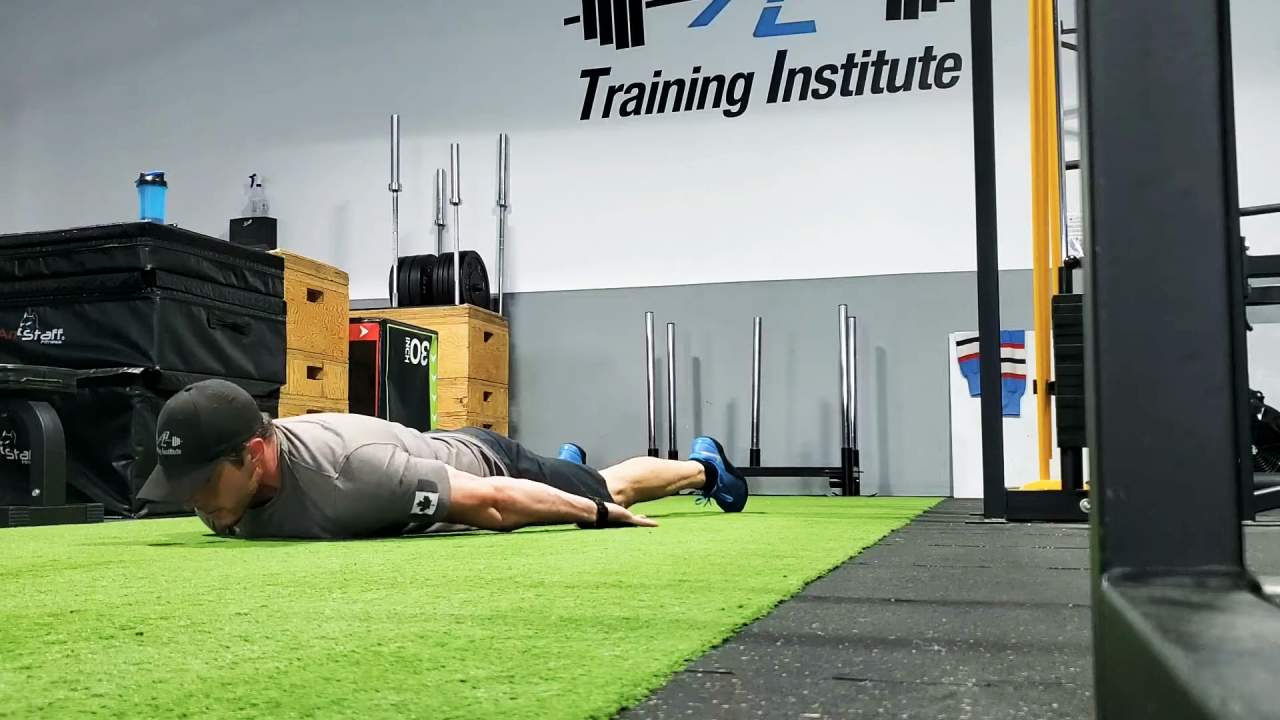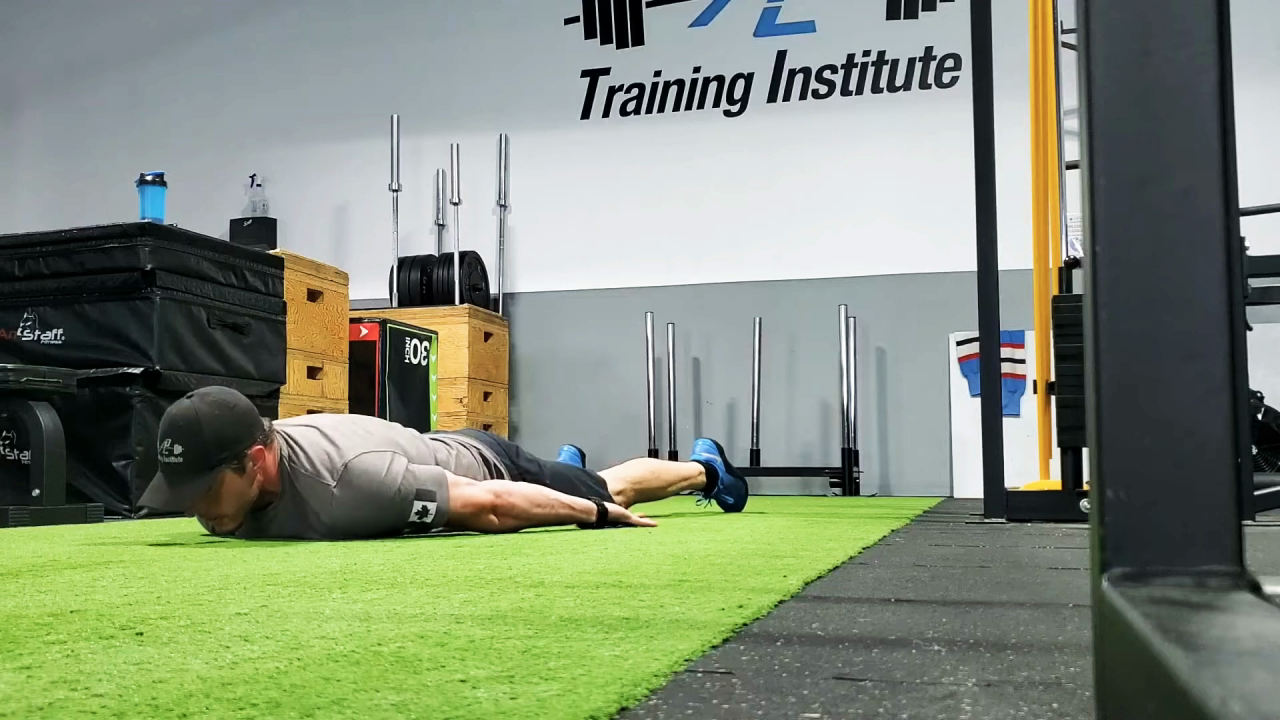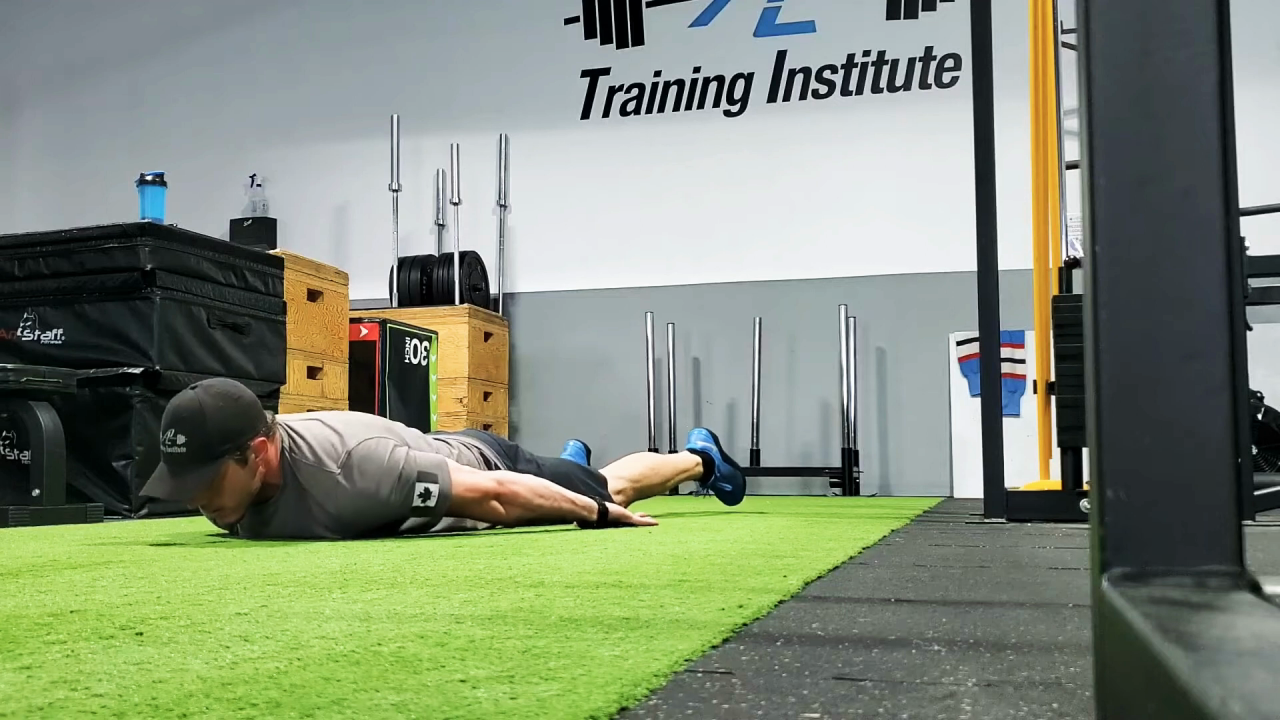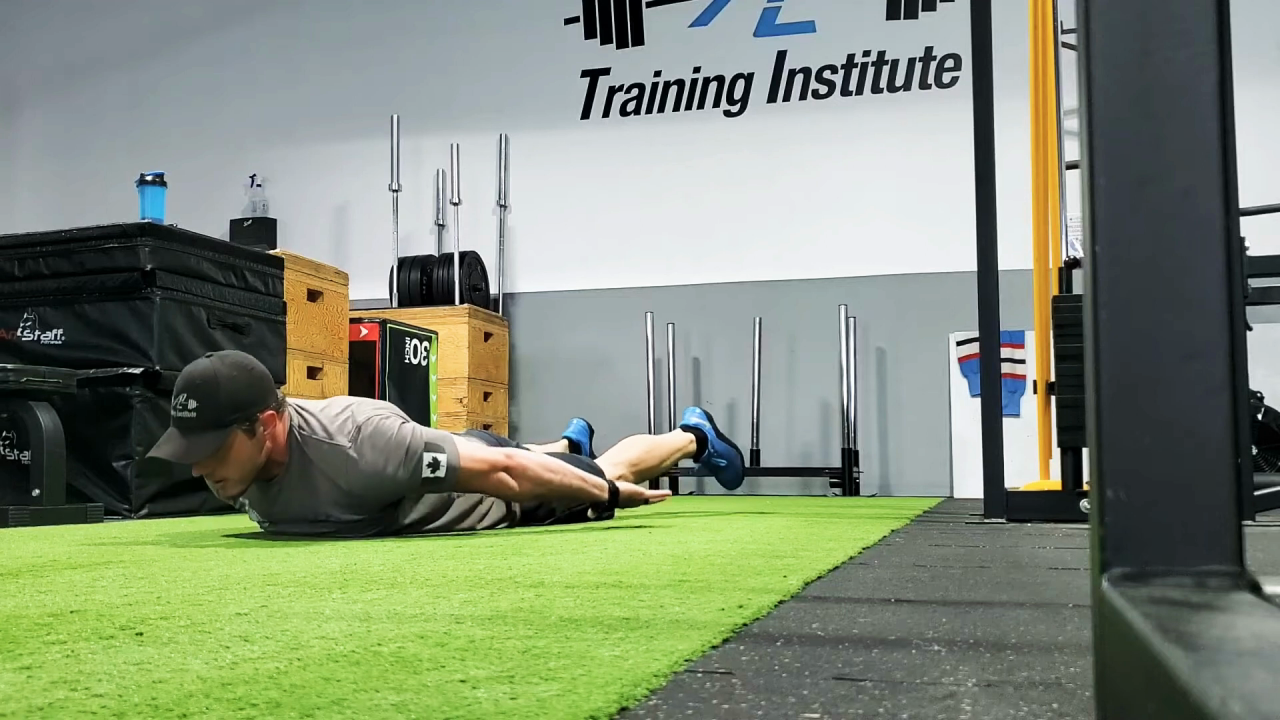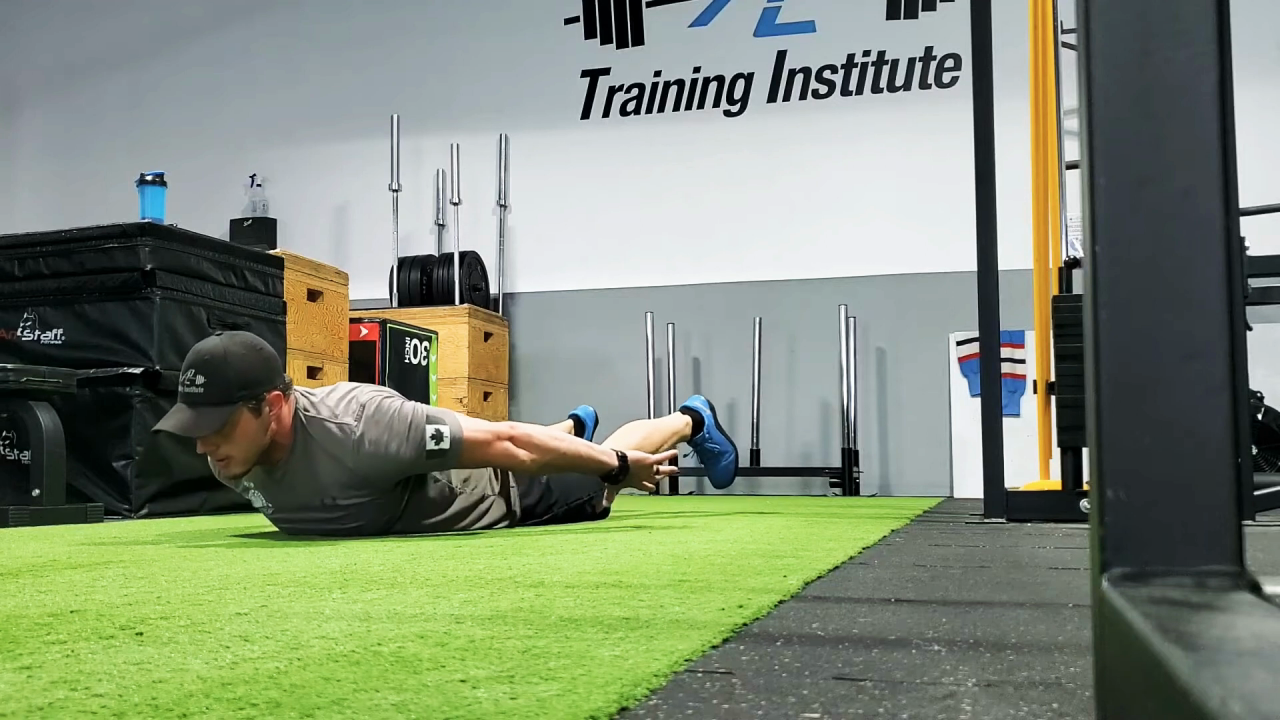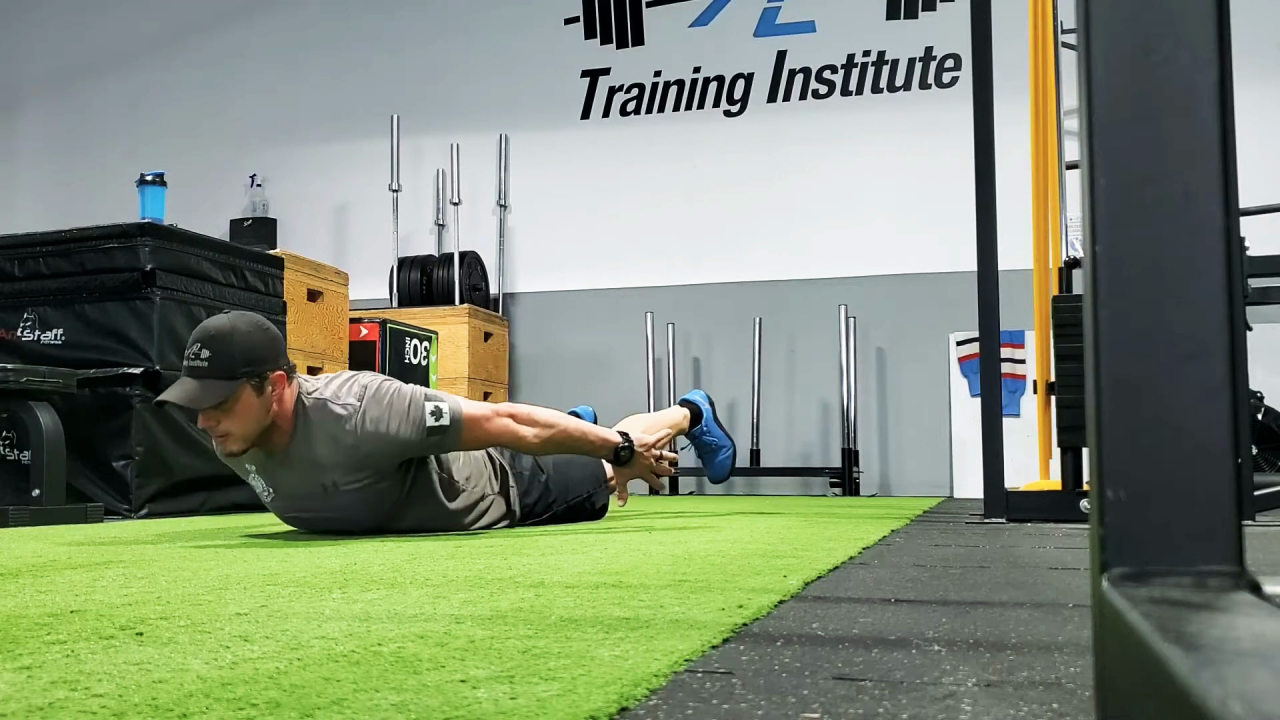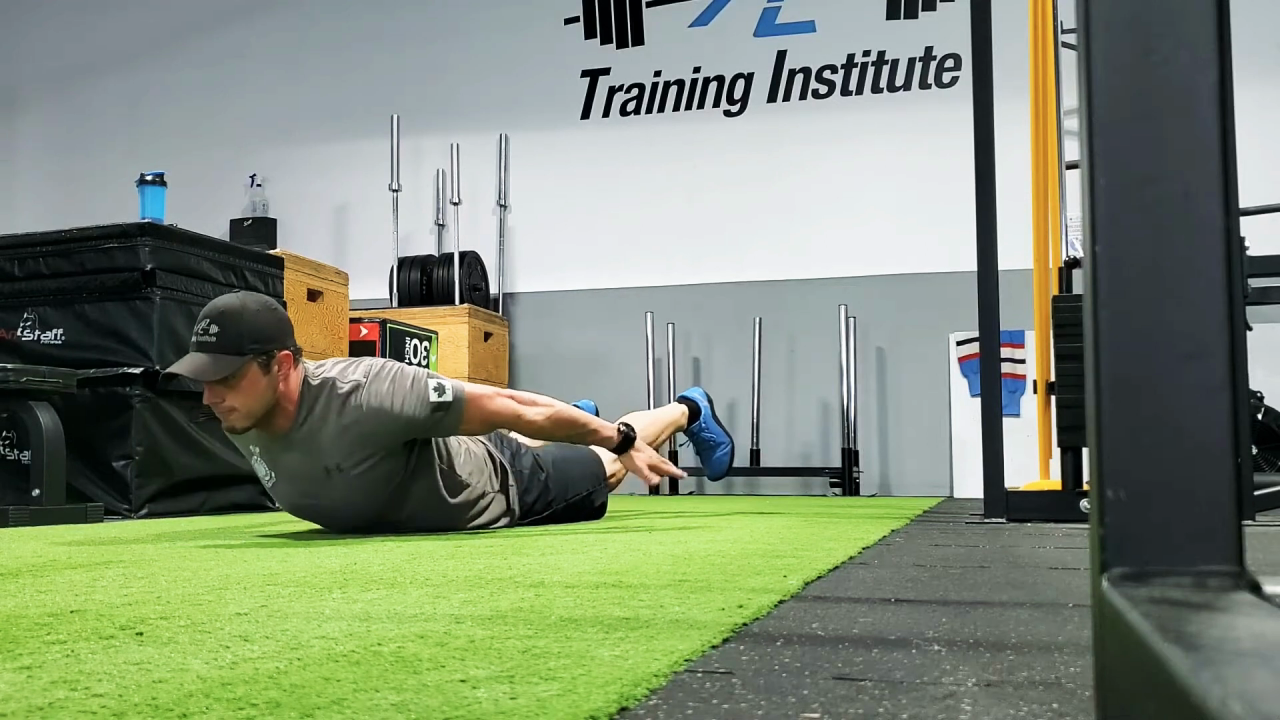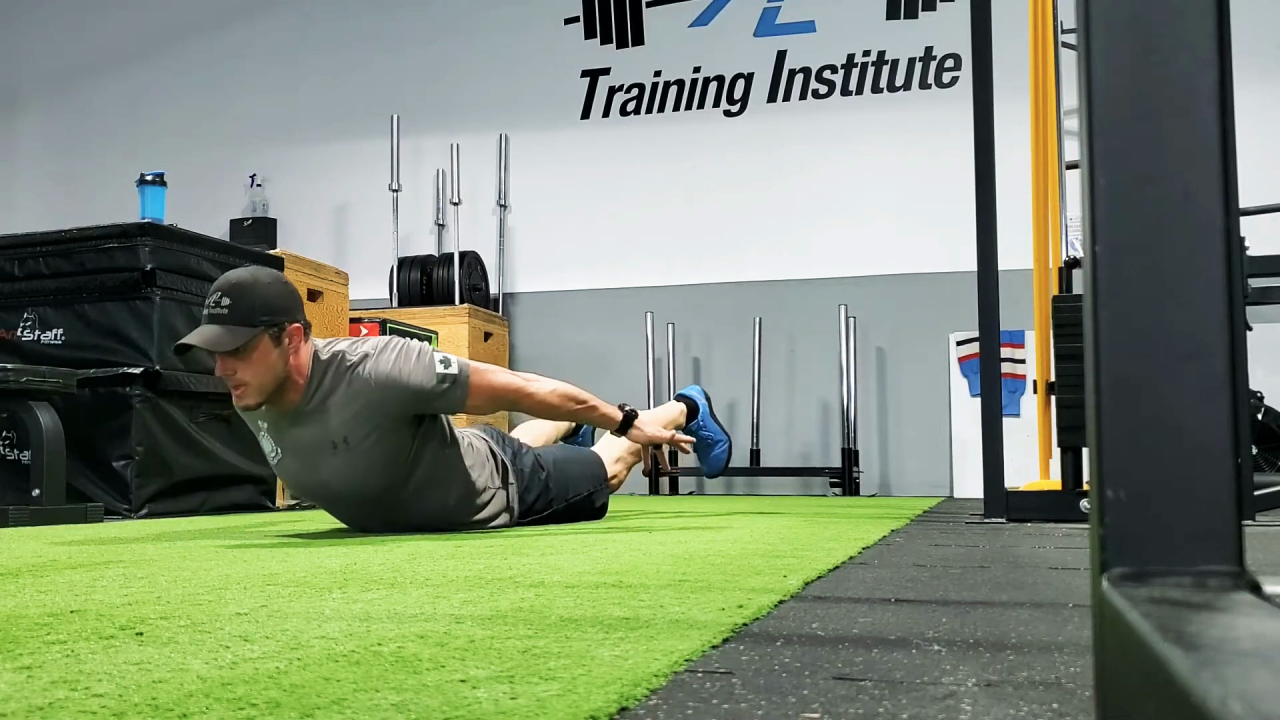
dt=0.3s
person 1, frame 1
left shoulder: (342, 472)
right shoulder: (228, 483)
left elbow: (492, 499)
left wrist: (601, 514)
left hip: (485, 469)
right hip: (437, 454)
left knee: (608, 490)
left ankle: (704, 467)
right ankle: (566, 460)
person 1, frame 2
left shoulder: (344, 482)
right shoulder: (231, 470)
left elbow: (493, 506)
left wrist: (601, 517)
left hip: (486, 473)
right hip: (438, 458)
left knee: (606, 492)
left ankle: (704, 468)
person 1, frame 3
left shoulder: (345, 468)
right shoulder: (233, 472)
left elbow: (494, 492)
left wrist: (602, 515)
left hip: (484, 472)
right hip: (438, 456)
left knee: (611, 488)
left ankle: (702, 458)
right ankle: (571, 457)
person 1, frame 4
left shoulder: (352, 446)
right shoulder: (235, 464)
left elbow: (503, 471)
left wrist: (612, 494)
left hip: (496, 499)
right hip: (444, 485)
left knee: (609, 476)
left ankle: (693, 436)
right ankle: (569, 443)
person 1, frame 5
left shoulder: (357, 428)
right shoulder: (232, 460)
left elbow: (504, 441)
left wrist: (620, 465)
left hip: (497, 498)
right hip: (434, 495)
left knee: (600, 483)
left ankle: (690, 421)
right ankle: (574, 424)
person 1, frame 6
left shoulder: (359, 414)
right shoulder: (232, 443)
left elbow: (505, 421)
left wrist: (623, 451)
left hip: (496, 496)
right hip: (434, 475)
left knee: (604, 474)
left ankle: (689, 415)
right ankle: (575, 420)
person 1, frame 7
left shoulder: (362, 395)
right shoulder: (240, 423)
left elbow: (508, 406)
left wrist: (622, 441)
left hip: (498, 495)
left knee: (606, 469)
left ankle: (687, 411)
right ankle: (575, 418)
person 1, frame 8
left shoulder: (375, 371)
right shoulder: (251, 403)
left elbow: (516, 386)
left wrist: (627, 422)
left hip: (497, 497)
left knee: (607, 469)
left ankle: (683, 410)
right ankle: (570, 424)
